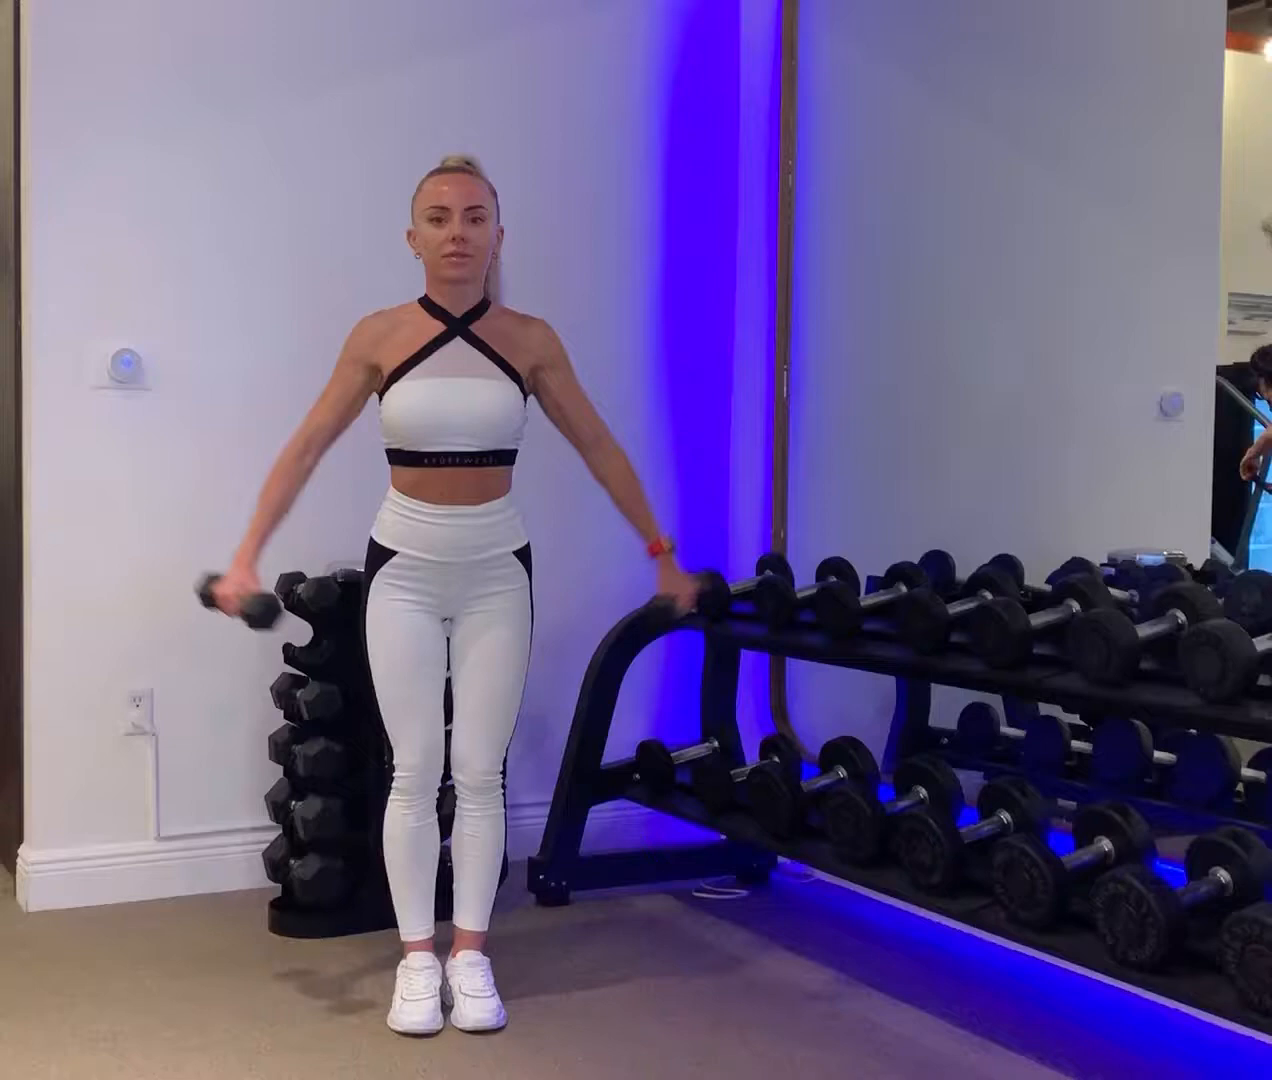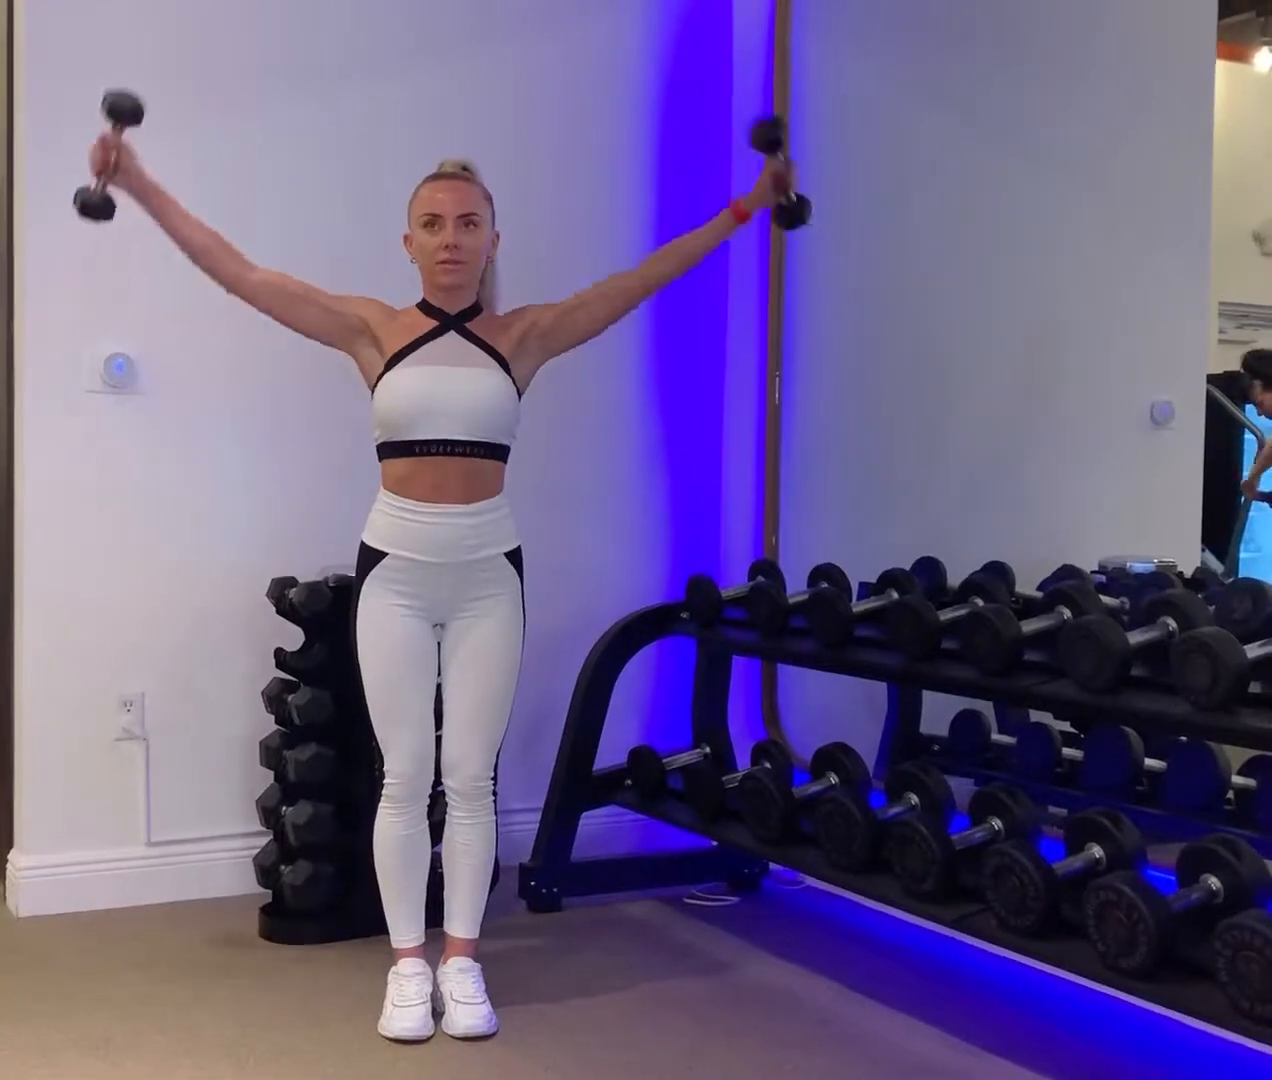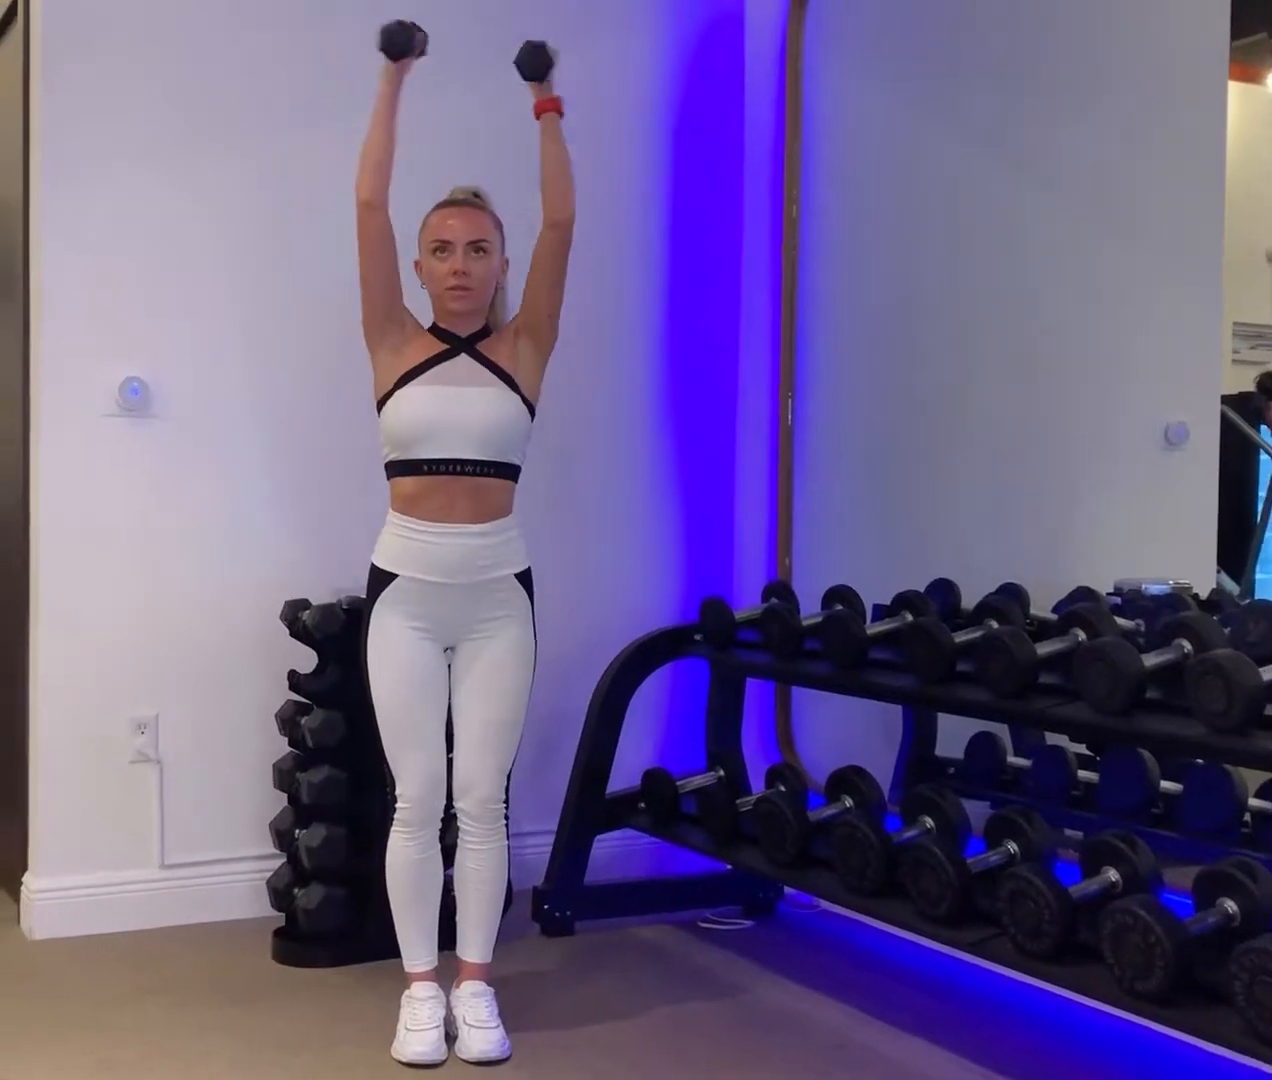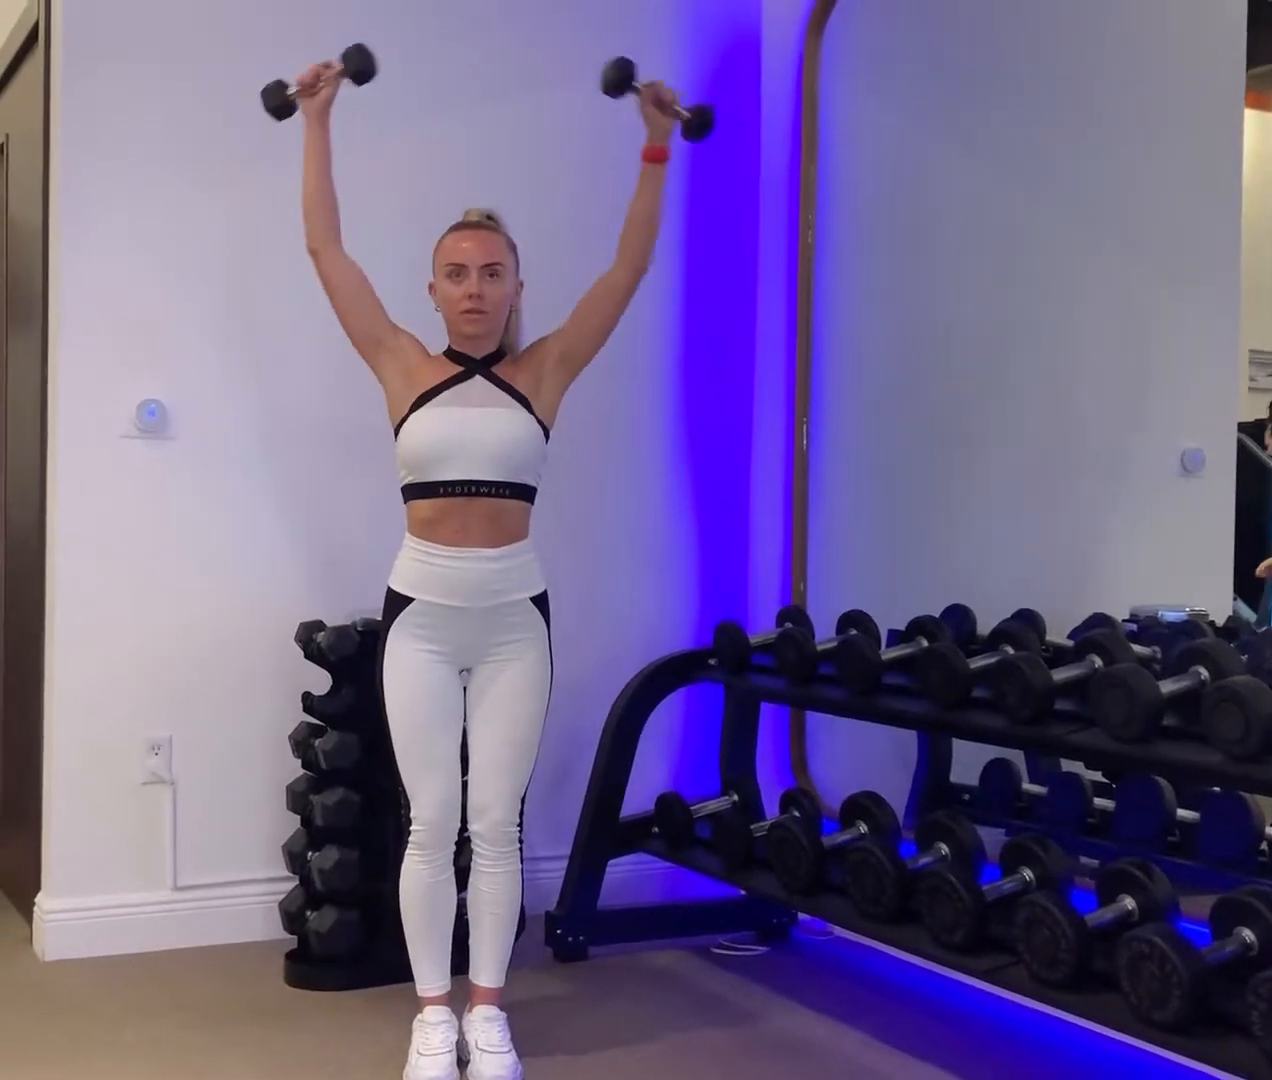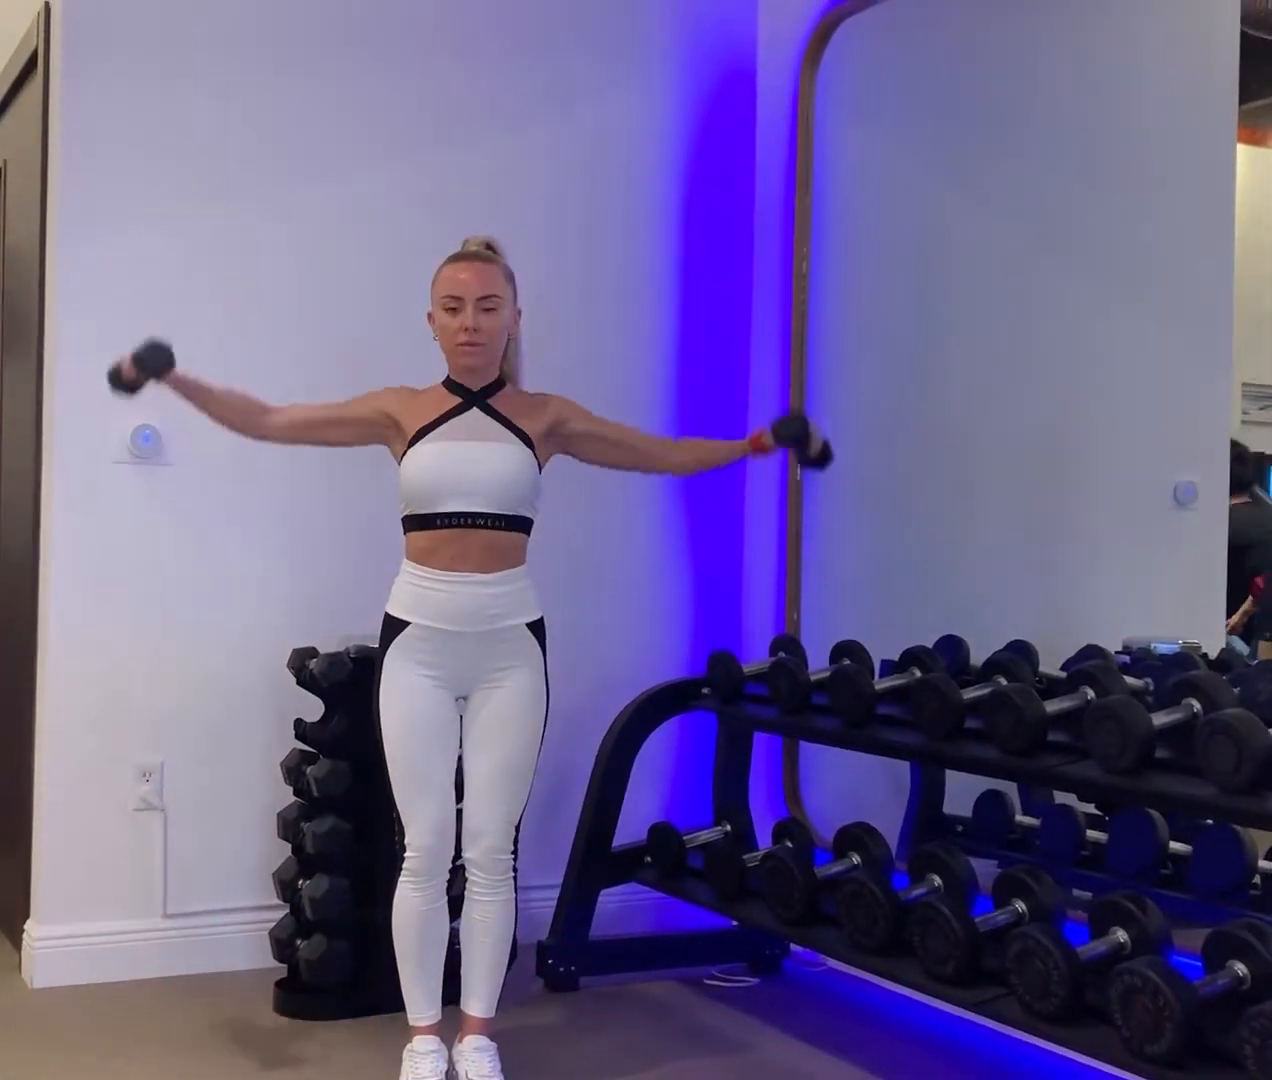
dt=0.7s
person 1, frame 1
left shoulder: (530, 339)
right shoulder: (380, 334)
left elbow: (600, 447)
right elbow: (305, 444)
left wrist: (660, 550)
right wrist: (248, 552)
left hip: (494, 572)
right hip: (404, 568)
left knee: (479, 772)
right knee: (414, 771)
left ankle: (470, 954)
right ankle: (417, 955)
person 1, frame 2
left shoulder: (523, 334)
right shoulder: (372, 328)
left elbow: (647, 278)
right elbow: (238, 274)
left wrist: (745, 209)
right wrist: (137, 184)
left hip: (487, 572)
right hip: (396, 568)
left knee: (472, 777)
right knee: (406, 777)
left ankle: (462, 959)
right ankle: (408, 961)
person 1, frame 3
left shoulder: (524, 351)
right shoulder: (393, 346)
left elbow: (560, 221)
right elbow: (369, 209)
left wrist: (544, 104)
right wrist: (391, 82)
left hip: (496, 593)
right hip: (405, 589)
left knee: (482, 800)
right knee: (417, 800)
left ankle: (475, 984)
right ankle: (420, 984)
person 1, frame 4
left shoulder: (544, 372)
right shoulder: (403, 368)
left elbow: (631, 263)
right elbow: (324, 246)
left wrist: (655, 146)
right wrist: (317, 121)
left hip: (513, 616)
right hip: (421, 613)
left knee: (496, 823)
right knee: (432, 823)
person 1, frame 5
left shoulder: (545, 415)
right shoulder: (400, 408)
left elbow: (660, 454)
right elbow: (267, 422)
left wrist: (755, 446)
right wrist: (175, 381)
left hip: (509, 644)
right hip: (419, 640)
left knee: (491, 851)
right knee: (426, 848)
